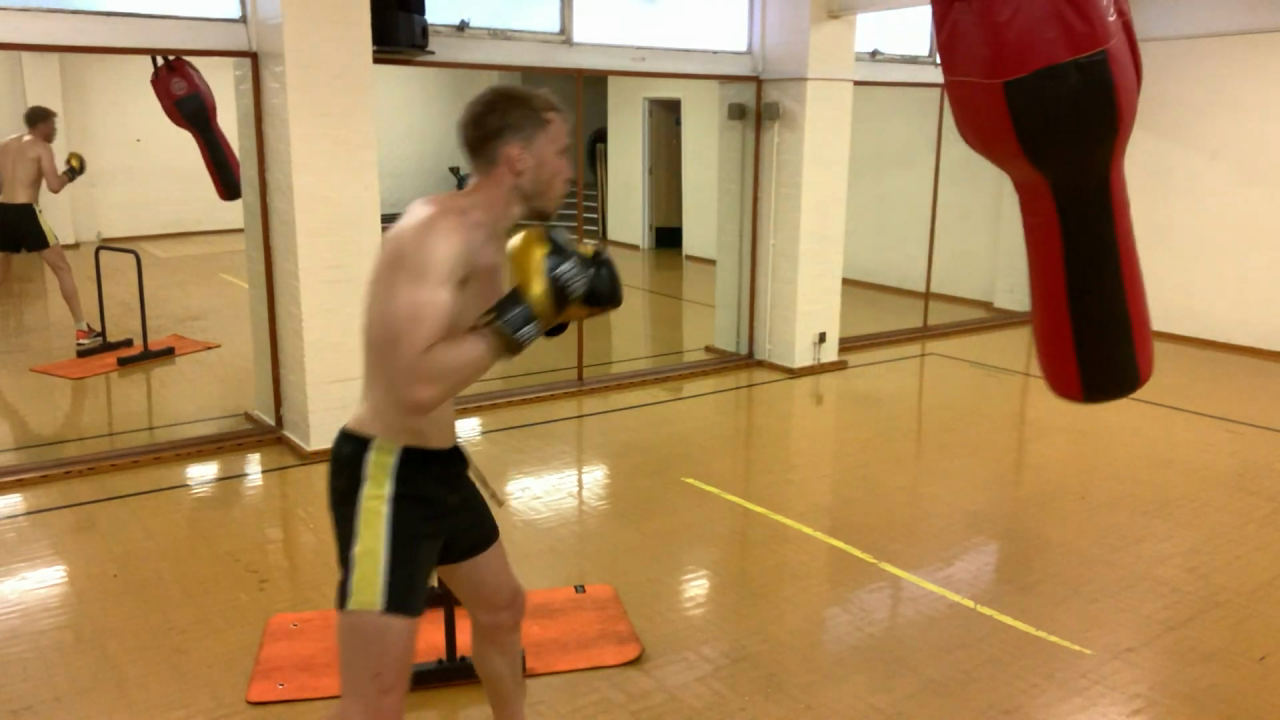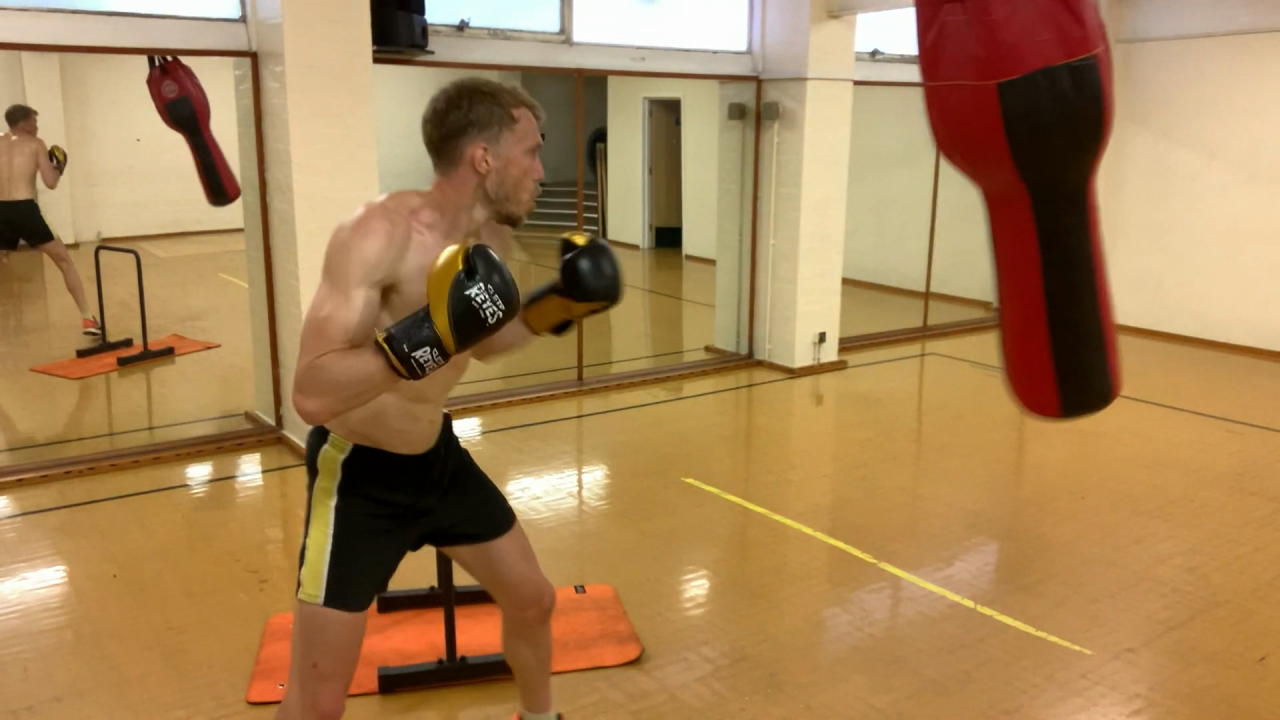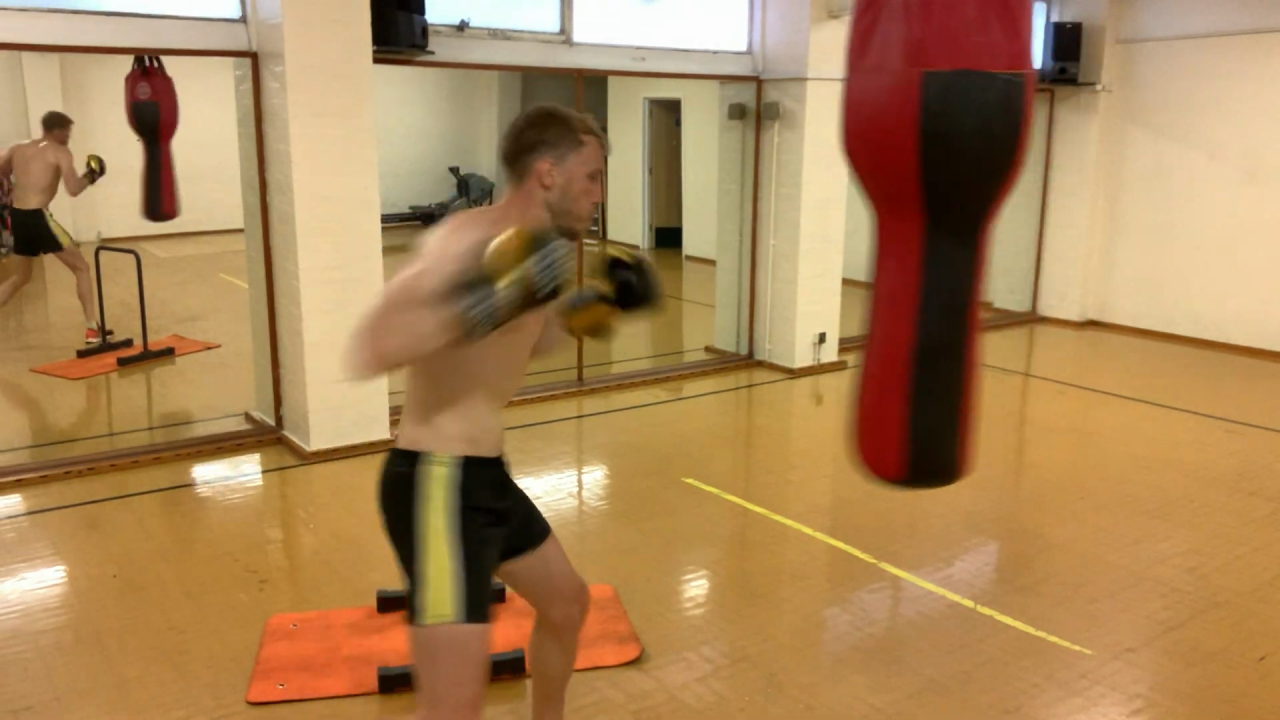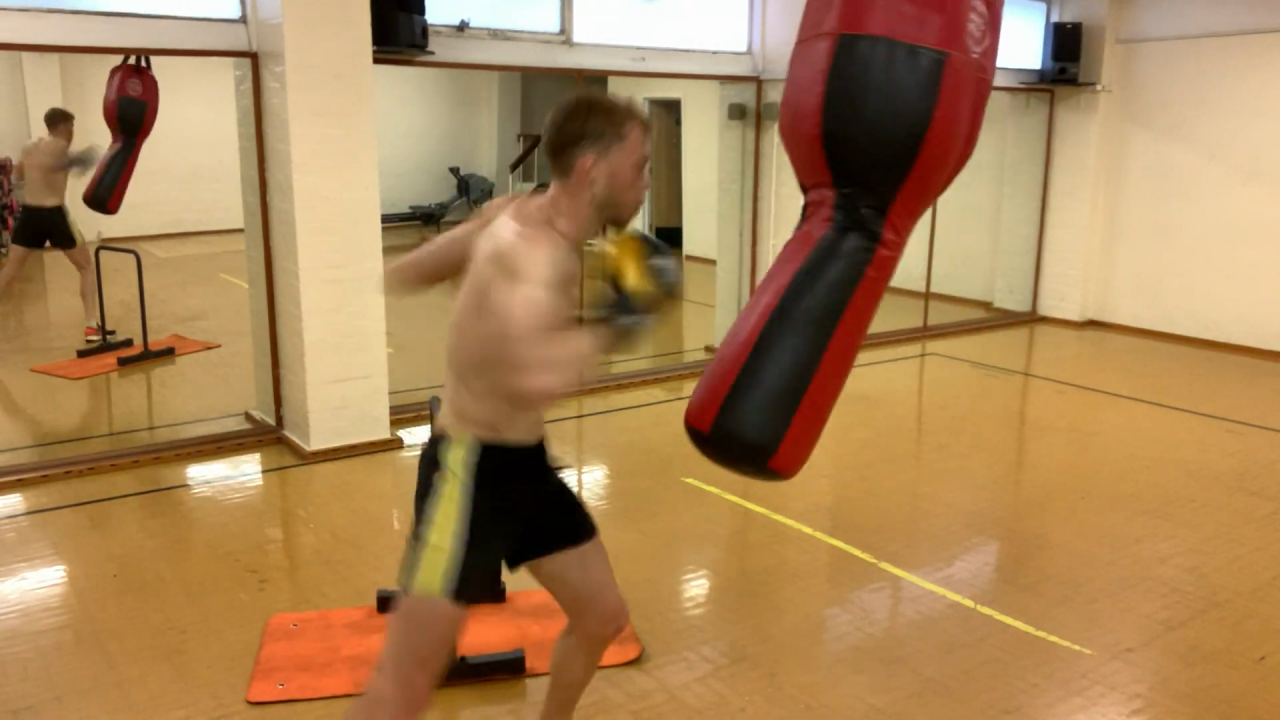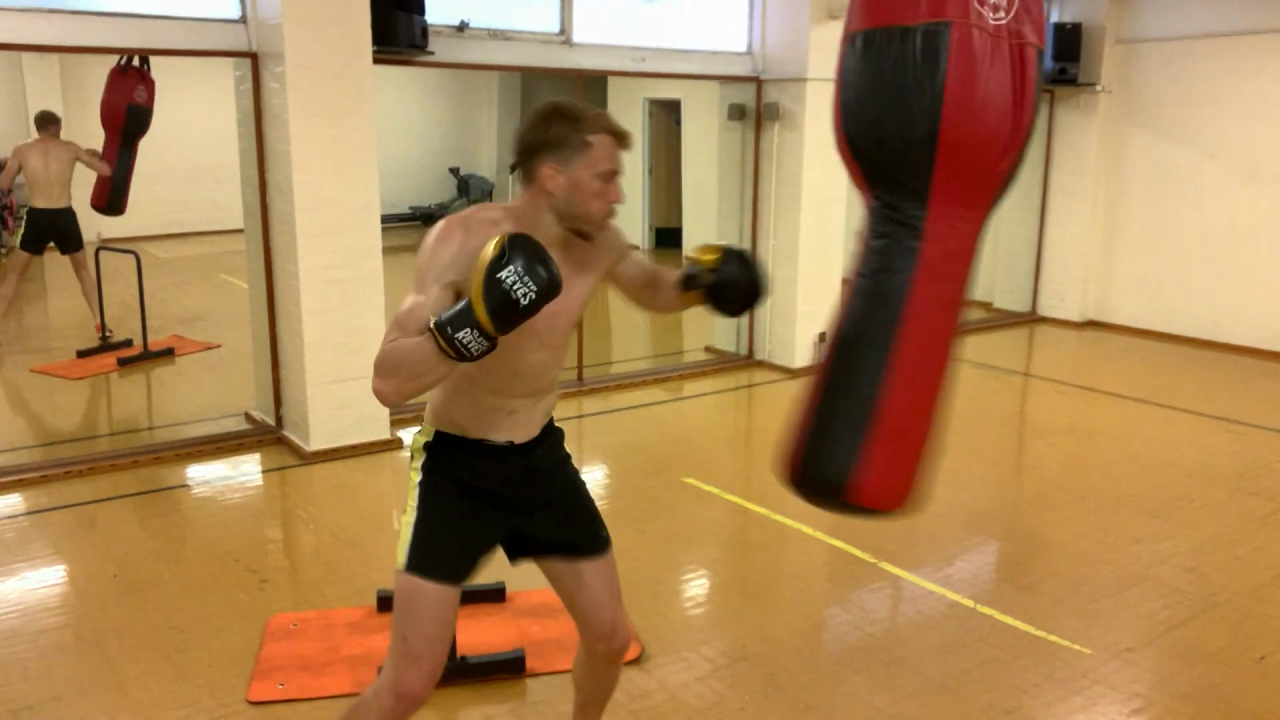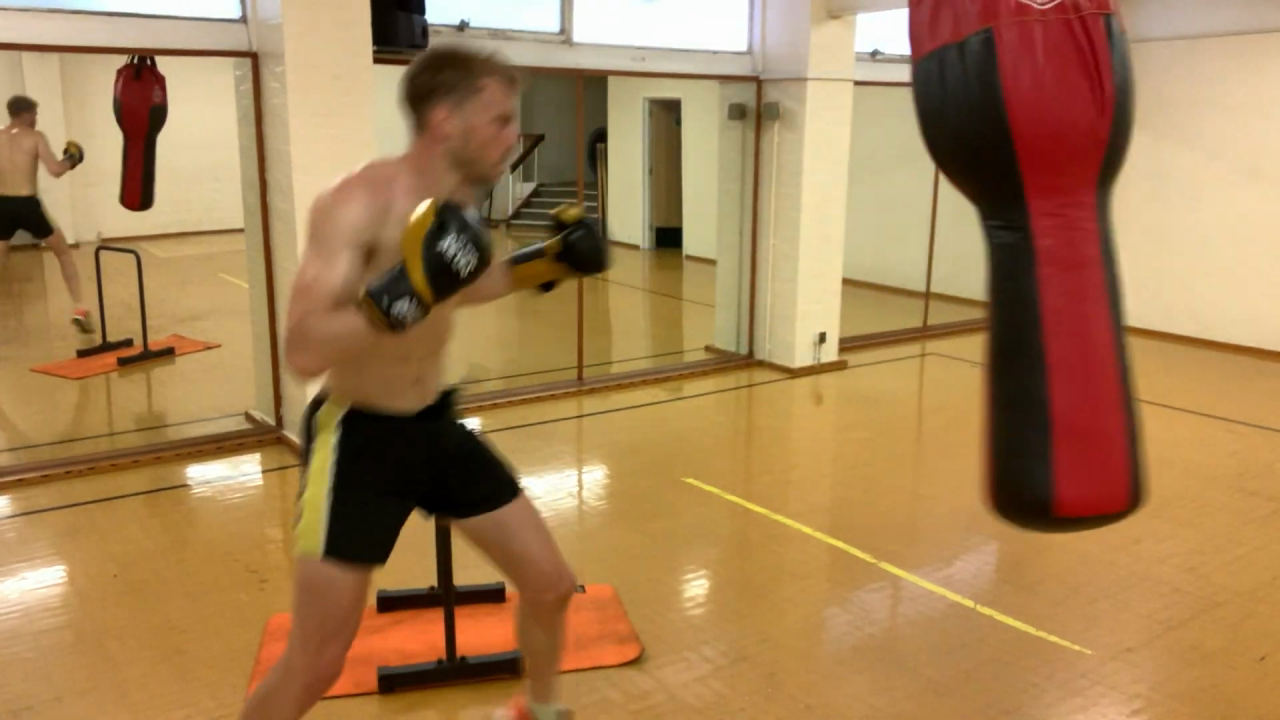
dt=0.3s
person 1, frame 1
left shoulder: (497, 235)
right shoulder: (438, 230)
right elbow: (418, 383)
left wrist: (559, 305)
right wrist: (523, 312)
left hip: (442, 463)
right hip: (388, 474)
left knee: (501, 605)
person 1, frame 2
left shoulder: (490, 233)
right shoulder: (375, 234)
right elbow: (313, 396)
left wrist: (560, 304)
right wrist: (428, 331)
left hip: (438, 457)
right hip: (358, 476)
left knee: (532, 599)
person 1, frame 3
left shoulder: (541, 242)
right shoulder: (471, 239)
right elbow: (372, 352)
left wrist: (600, 308)
right wrist: (489, 297)
left hip: (482, 478)
right hip: (442, 487)
left knee: (569, 600)
person 1, frame 4
left shoulder: (518, 218)
right shoulder: (533, 242)
left elbow: (411, 271)
right elbow: (535, 378)
right wrist: (619, 322)
left hip: (523, 463)
right hip: (473, 472)
left knee: (604, 619)
person 1, frame 5
left shoulder: (598, 243)
right shoulder: (456, 243)
left elbow: (653, 287)
right elbow: (389, 383)
left wrist: (702, 283)
right wrist: (478, 320)
left hip: (540, 461)
right hip: (456, 466)
left knee: (610, 635)
person 1, frame 6
left shoulder: (454, 196)
right shoulder: (355, 203)
right elbow: (303, 353)
left wrist: (550, 260)
right wrist: (408, 289)
left hip: (434, 424)
right hip: (356, 439)
left knee: (552, 584)
right knee: (317, 666)
person 2, frame 1
right shoulder: (42, 147)
right elbow: (54, 187)
right wrist: (72, 172)
right hip: (25, 213)
right knee: (63, 270)
right ankle: (82, 330)
person 2, frame 2
right shoulder: (35, 143)
right elbow: (51, 183)
right wrist: (59, 166)
right hip: (26, 210)
right knee: (66, 263)
right ankle: (88, 319)
person 2, frame 3
left shoulder: (19, 147)
right shoulder: (58, 151)
right elbow: (73, 190)
right wrist: (92, 175)
left hip: (19, 218)
right hip: (37, 217)
right knee: (82, 268)
right ankle: (92, 329)
person 2, frame 4
left shoulder: (31, 146)
right shoulder: (57, 146)
right elbow: (45, 164)
right wrist: (74, 162)
left hip: (28, 214)
right hip: (53, 216)
right knee: (86, 267)
right ankle: (92, 327)
person 2, frame 5
left shoulder: (21, 151)
right shoulder: (70, 148)
right elbow: (105, 171)
right wrist: (99, 159)
left hip: (36, 217)
right hip: (64, 216)
right knee: (83, 271)
right ankle: (100, 324)
person 2, frame 6
right shoulder: (35, 137)
right elbow: (56, 170)
right wrist: (73, 158)
right hip: (27, 204)
right knee: (64, 253)
right ankle: (79, 309)
